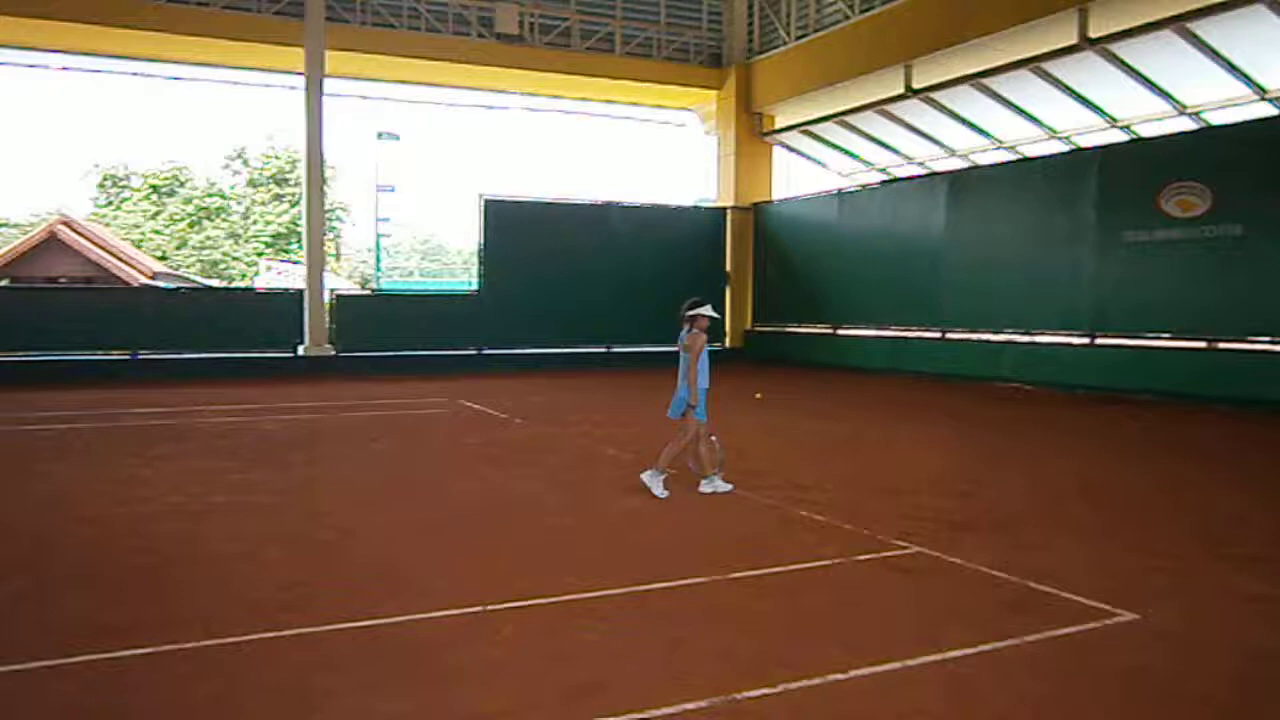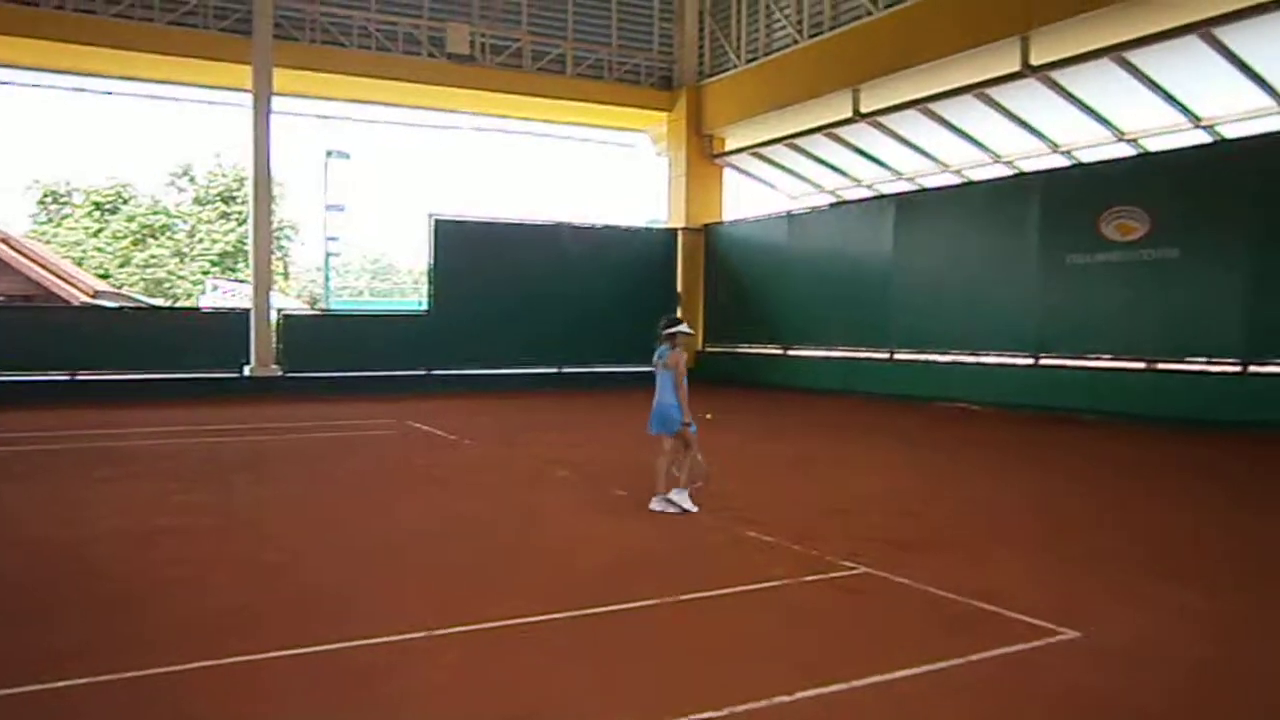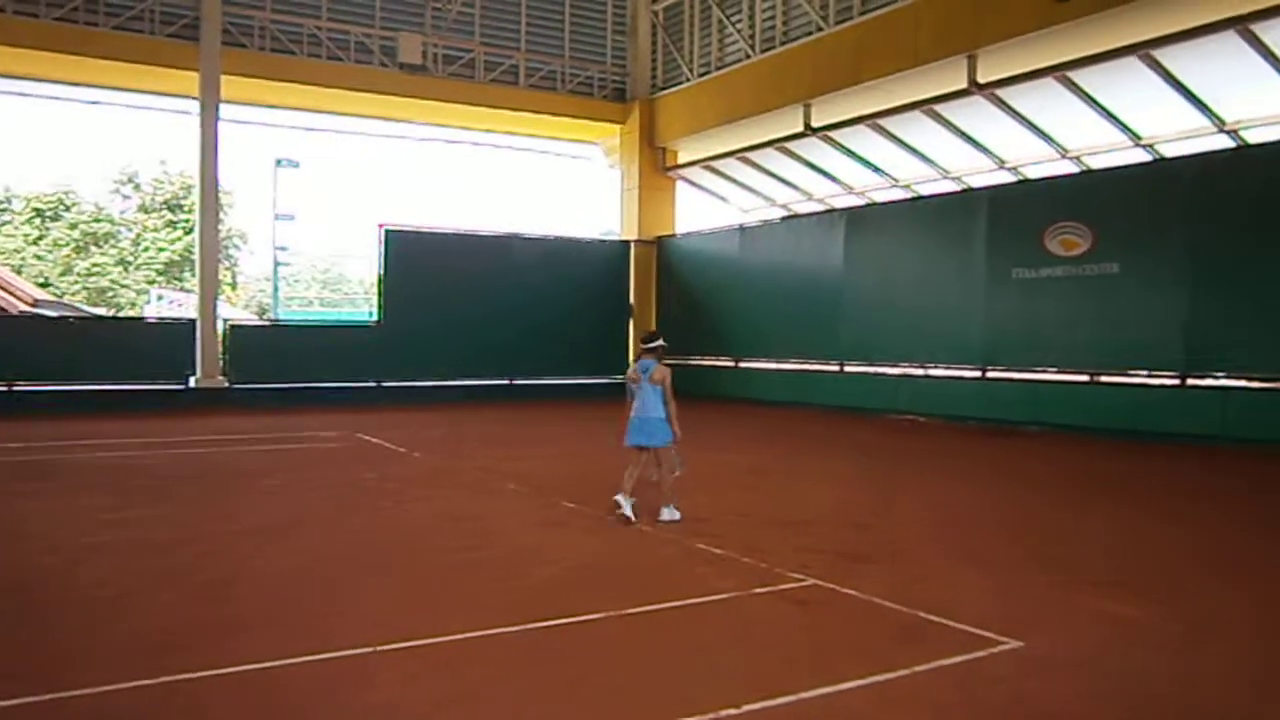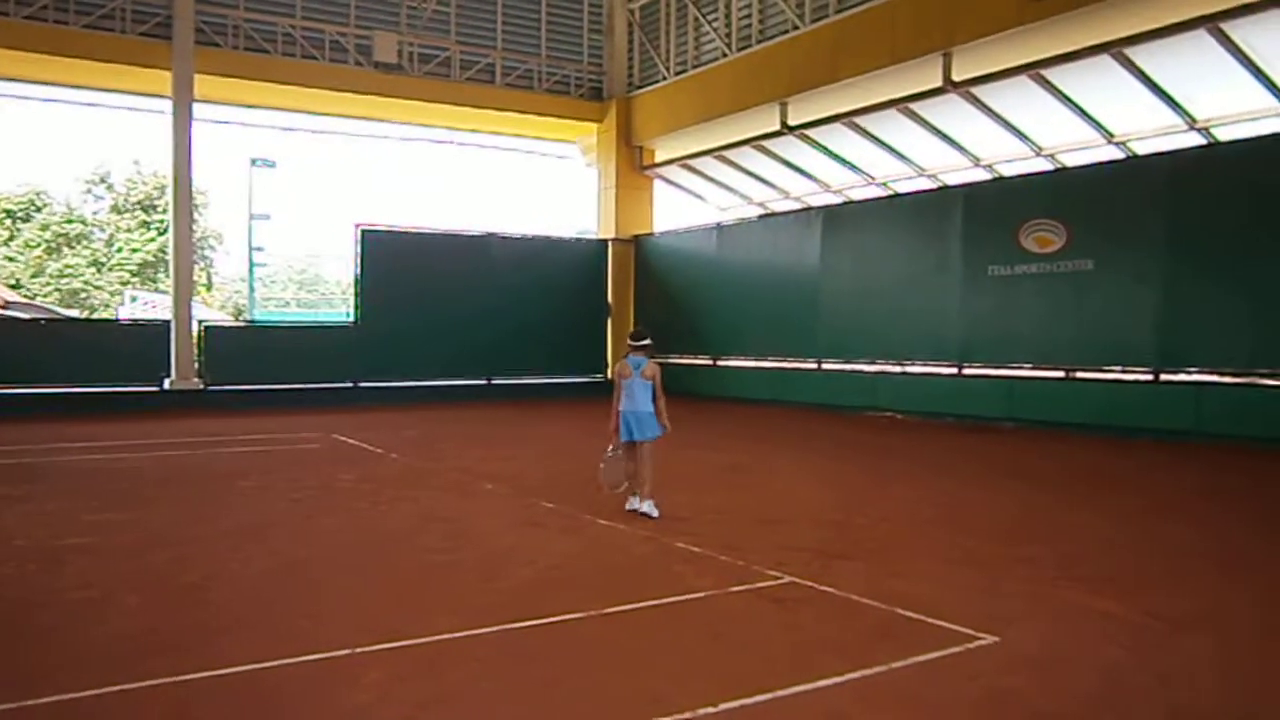
dt=0.3s
person 1, frame 1
left shoulder: (684, 337)
right shoulder: (699, 337)
right elbow: (692, 368)
right wrist: (694, 397)
left hip: (687, 392)
right hip: (692, 393)
left knee: (702, 435)
right knee: (685, 437)
left ankle: (710, 479)
right ankle: (655, 473)
person 1, frame 2
left shoulder: (658, 355)
right shoulder: (680, 355)
right elbow: (680, 386)
right wrist: (686, 413)
left hip: (659, 407)
right hip: (674, 408)
left knee: (667, 452)
right knee: (692, 448)
left ankle: (660, 498)
right ankle: (679, 491)
person 1, frame 3
left shoulder: (632, 370)
right shoulder: (664, 371)
left elbow: (631, 399)
right elbow: (669, 400)
left wrist: (631, 421)
right wrist: (675, 426)
left hip: (637, 420)
right hip: (657, 421)
left knee: (637, 464)
right knee: (664, 467)
left ankle: (624, 496)
right ankle: (667, 509)
person 1, frame 4
left shoulder: (620, 367)
right shoulder: (653, 368)
left elbow: (617, 395)
right elbow: (659, 396)
left wrist: (614, 421)
right wrist: (664, 418)
left hip: (626, 415)
right hip: (645, 416)
left knee: (630, 459)
right knee: (645, 460)
left ankle: (634, 498)
right ankle: (645, 502)
